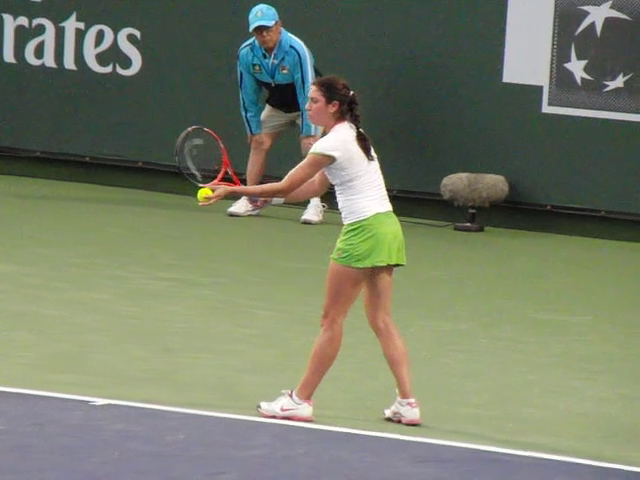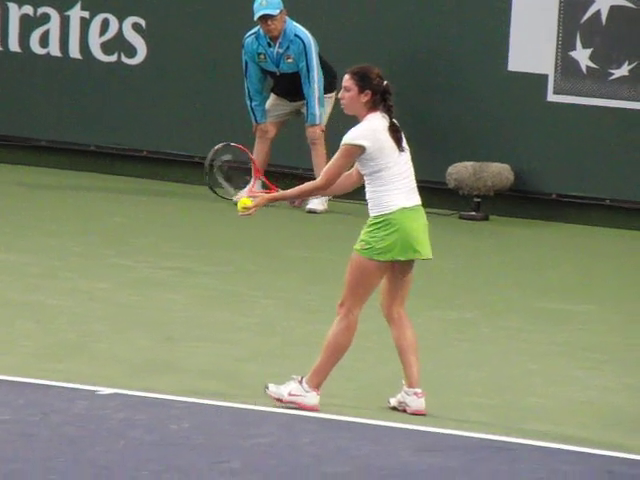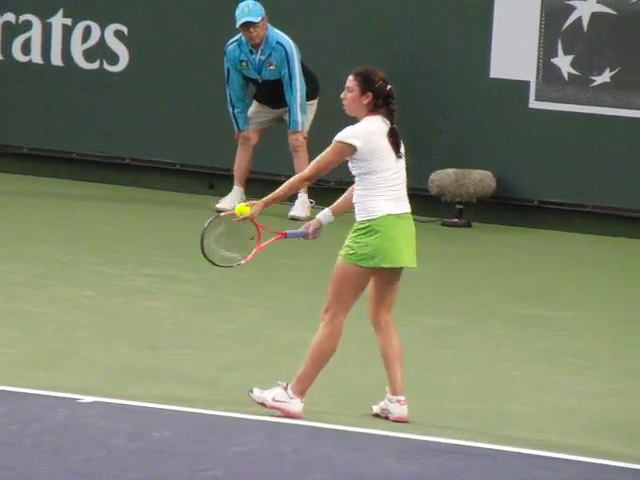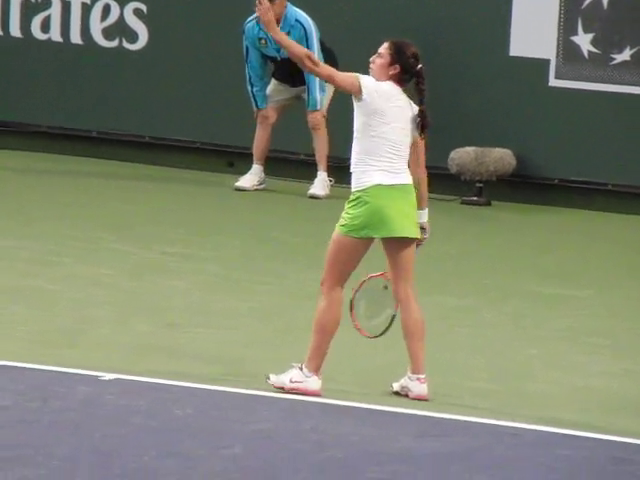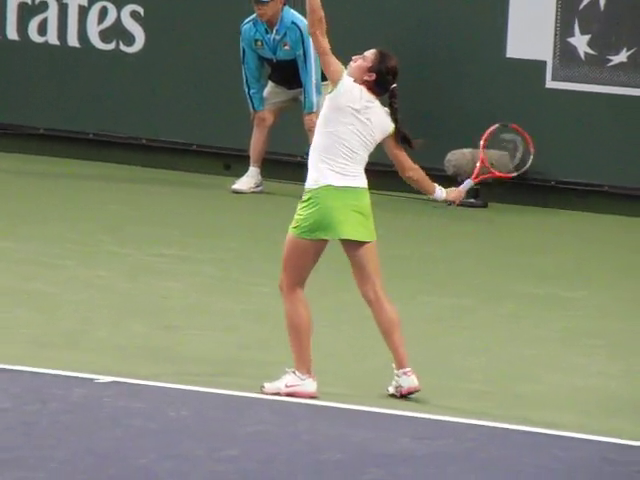
dt=1s
person 1, frame 1
left shoulder: (332, 143)
right shoulder: (353, 135)
left elbow: (284, 186)
right elbow: (317, 186)
left wrist: (232, 190)
right wrist: (273, 197)
left hip: (363, 231)
right hip: (386, 227)
left knee: (331, 320)
right knee: (381, 320)
left ankle: (300, 400)
right ankle: (407, 403)
person 1, frame 2
left shoulder: (362, 133)
right shoulder: (387, 125)
left elbow: (322, 182)
right elbow: (355, 177)
left wrist: (271, 198)
right wrist: (306, 193)
left hip: (388, 224)
right hip: (412, 220)
left knee: (348, 309)
right knee: (394, 310)
left ankle: (309, 388)
right ankle: (413, 393)
person 1, frame 3
left shoulder: (356, 133)
right shoulder: (387, 131)
left elbow: (308, 174)
left wrist: (263, 203)
right wrist: (324, 217)
left hip: (374, 230)
right hip: (400, 227)
left knee: (333, 315)
right knee: (382, 317)
left ankle: (293, 395)
right ankle: (397, 400)
person 1, frame 4
left shoulder: (370, 89)
right shoulder: (414, 110)
left elbow: (314, 64)
right elbow: (418, 169)
right wrist: (422, 215)
left hip: (371, 198)
right hip: (403, 198)
left knee: (331, 286)
right knee: (404, 292)
left ankle: (309, 374)
right ankle: (417, 379)
person 1, frame 5
left shoulder: (344, 88)
right shoulder: (384, 119)
right elbow: (407, 169)
right wrist: (441, 193)
left hip: (323, 198)
right hip: (357, 200)
left knee: (291, 286)
right knee: (374, 292)
left ankle: (302, 376)
right ankle: (405, 373)
person 2, frame 1
left shoulder: (296, 50)
right shoulder: (246, 53)
left elbow: (307, 92)
right elbow: (248, 94)
left wrist: (308, 132)
right wrist: (253, 129)
left hip: (308, 103)
right hip: (277, 104)
left knee: (309, 146)
right knee: (258, 144)
left ankle: (315, 204)
right ankle: (250, 200)
person 2, frame 2
left shoulder: (302, 39)
right shoulder: (251, 42)
left elbow: (312, 81)
right elbow: (253, 83)
left wrist: (314, 120)
right wrist: (259, 117)
left hip: (317, 90)
right hip: (282, 92)
left knee: (314, 136)
right knee: (263, 133)
left ankle: (320, 194)
right ankle: (255, 187)
person 2, frame 3
left shoulder: (283, 46)
right shoulder: (233, 49)
left elbow: (295, 88)
right elbow: (235, 90)
left wrist: (296, 128)
right wrist: (241, 125)
left hip: (300, 96)
right hip: (264, 99)
left knee: (296, 143)
right knee: (245, 139)
left ankle: (302, 200)
right ankle: (237, 194)
person 2, frame 4
left shoulder: (302, 24)
right shoulder: (251, 27)
right elbow: (254, 68)
left wrist: (315, 107)
right wrist: (260, 104)
left hip: (318, 76)
right hip: (283, 77)
left knee: (316, 121)
right knee: (264, 117)
left ankle: (322, 178)
right ankle: (257, 173)
person 2, frame 5
left shoulder: (298, 26)
right shoulder: (249, 29)
left elbow: (310, 68)
right elbow: (251, 70)
left wrist: (311, 109)
right wrist: (257, 106)
left hip: (312, 79)
right hip: (279, 80)
left knee: (311, 123)
right knee: (261, 120)
right ankle: (253, 175)
